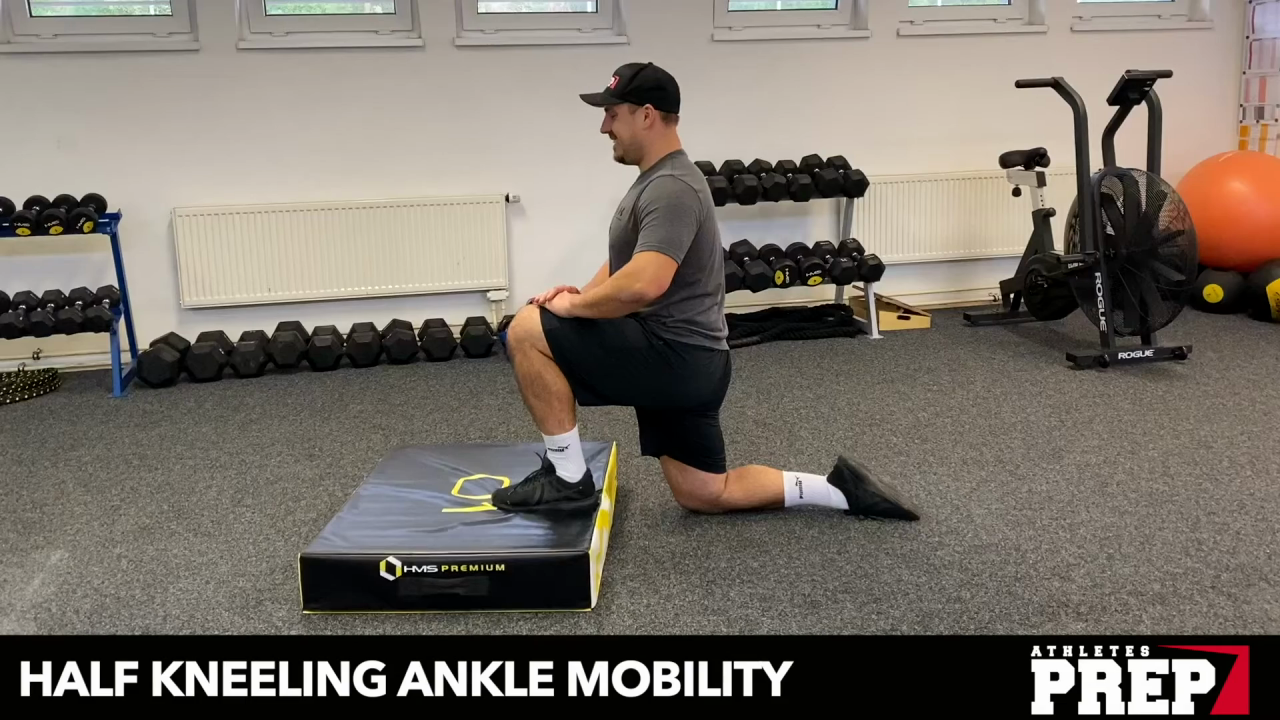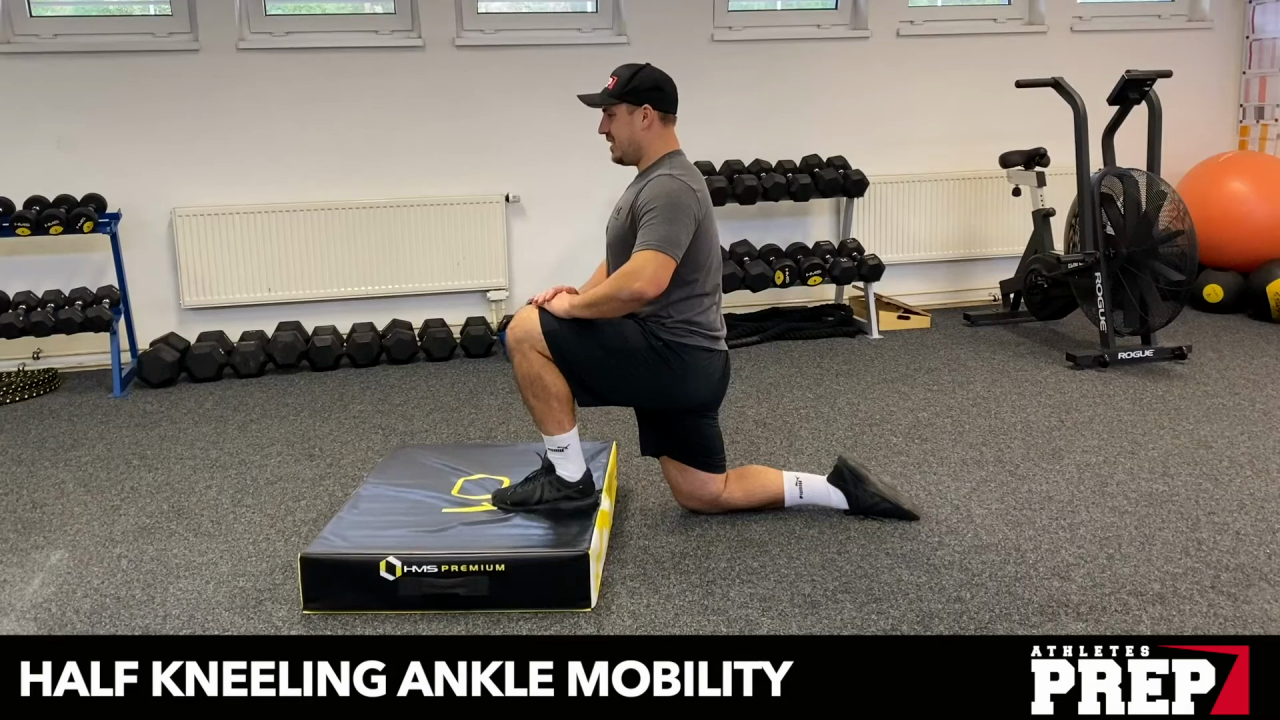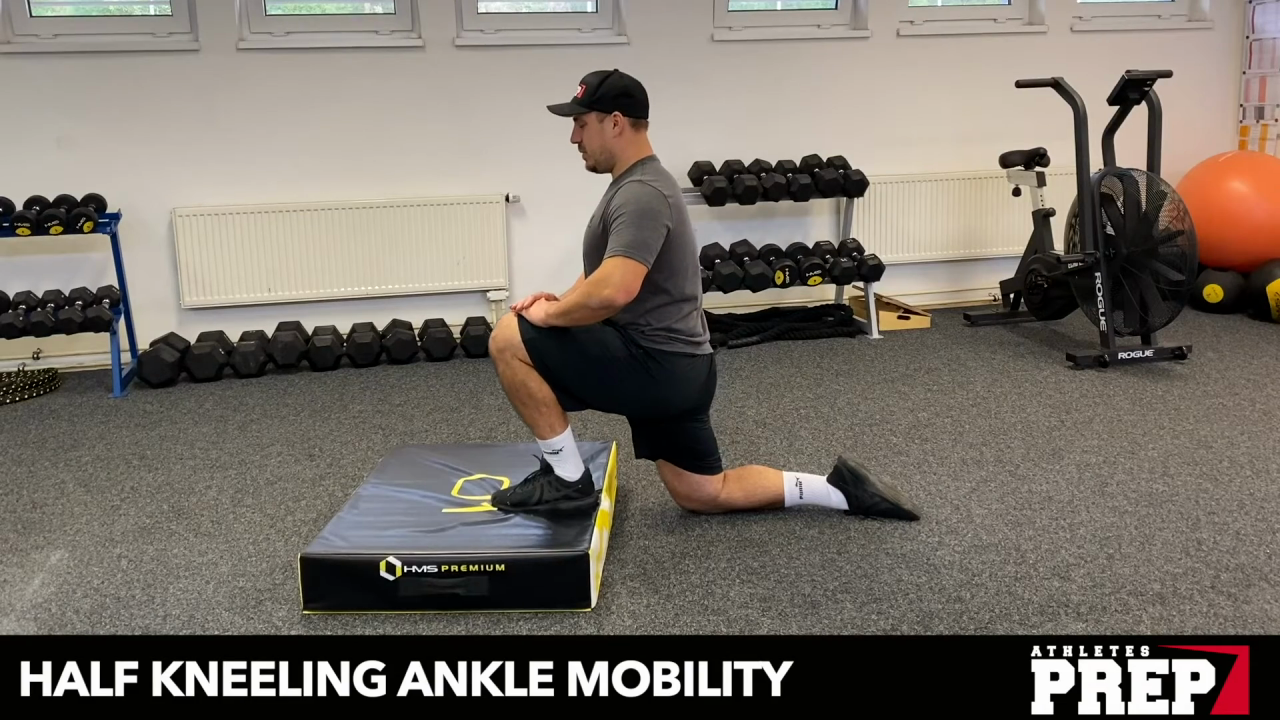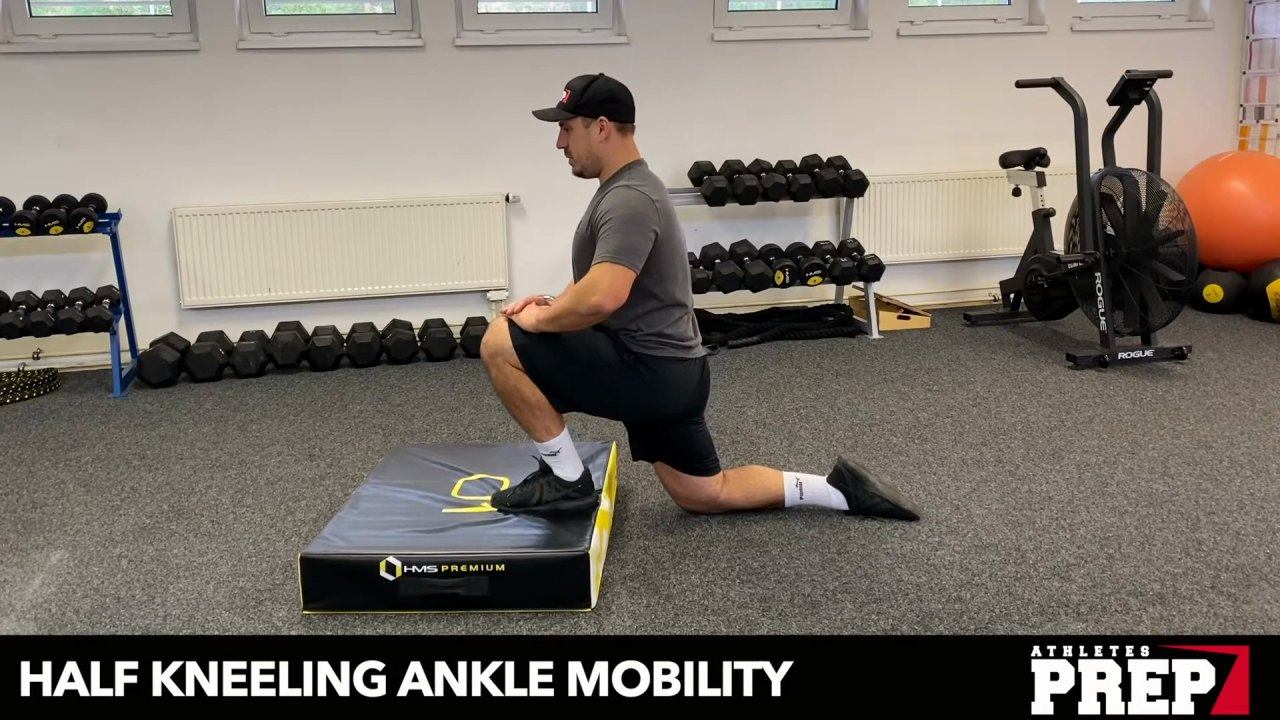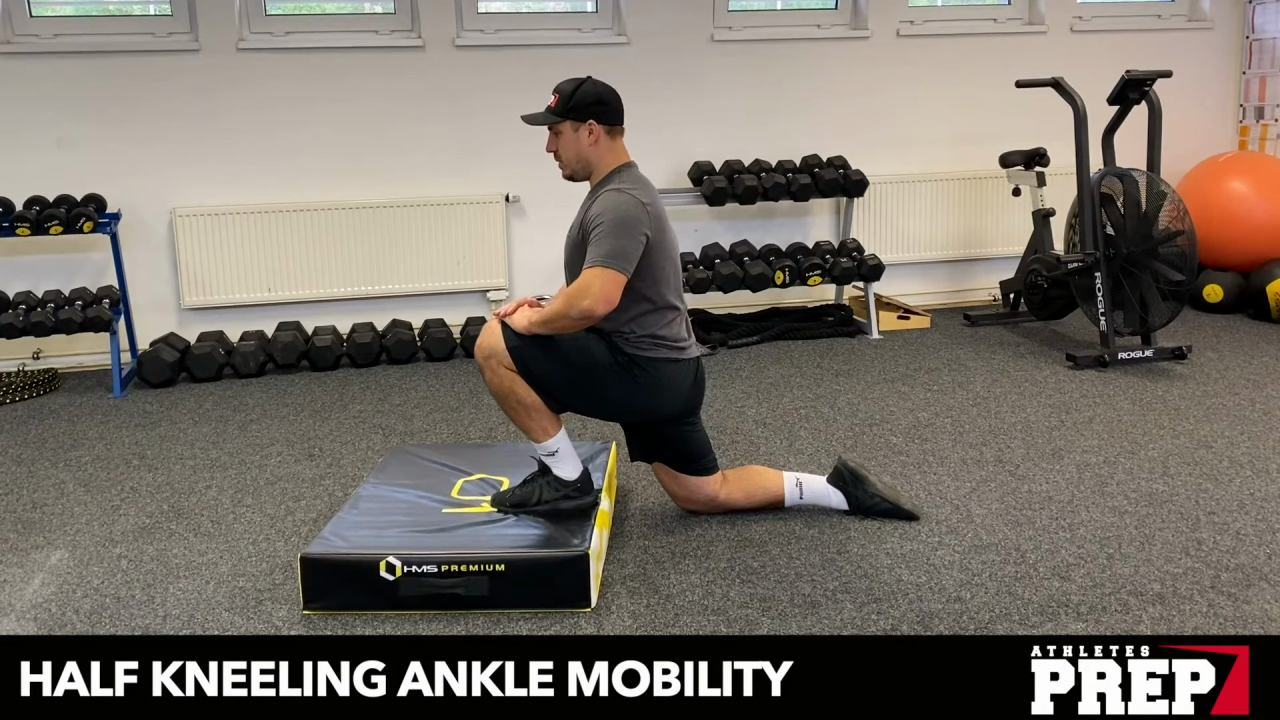
dt=0.7s
person 1, frame 1
left shoulder: (671, 189)
right shoulder: (659, 180)
left elbow: (643, 285)
right elbow: (625, 261)
left wrist: (575, 307)
right wrist: (581, 293)
left hip: (672, 357)
right hip: (683, 360)
left knee: (527, 329)
right knee: (706, 495)
left ankle: (568, 479)
right ankle: (841, 490)
person 1, frame 2
left shoulder: (669, 188)
right shoulder: (655, 180)
left elbow: (641, 285)
right elbow: (623, 261)
left wrist: (573, 306)
right wrist: (579, 294)
left hip: (671, 358)
right hip: (682, 360)
left knee: (526, 330)
right knee: (705, 495)
left ankle: (568, 477)
right ankle: (841, 491)
person 1, frame 3
left shoulder: (642, 195)
right shoulder: (637, 185)
left elbow: (613, 291)
right elbow: (606, 269)
left wrist: (551, 315)
right wrist: (561, 300)
left hip: (653, 365)
right hip: (673, 367)
left knee: (509, 336)
right knee: (704, 494)
left ankle: (566, 478)
right ankle: (837, 489)
person 1, frame 4
left shoulder: (628, 200)
right shoulder: (626, 188)
left elbow: (601, 298)
right elbow: (599, 277)
left wrist: (540, 320)
right wrist: (552, 304)
left hip: (646, 371)
right hip: (668, 371)
left knee: (500, 341)
right knee: (706, 494)
left ankle: (566, 479)
right ankle: (837, 489)
person 1, frame 5
left shoulder: (620, 203)
right shoulder: (618, 191)
left elbow: (593, 302)
right elbow: (594, 281)
left wrist: (532, 322)
right wrist: (545, 306)
left hip: (640, 373)
right hip: (662, 371)
left knee: (494, 343)
right knee: (706, 494)
left ankle: (565, 478)
right ankle: (838, 489)
